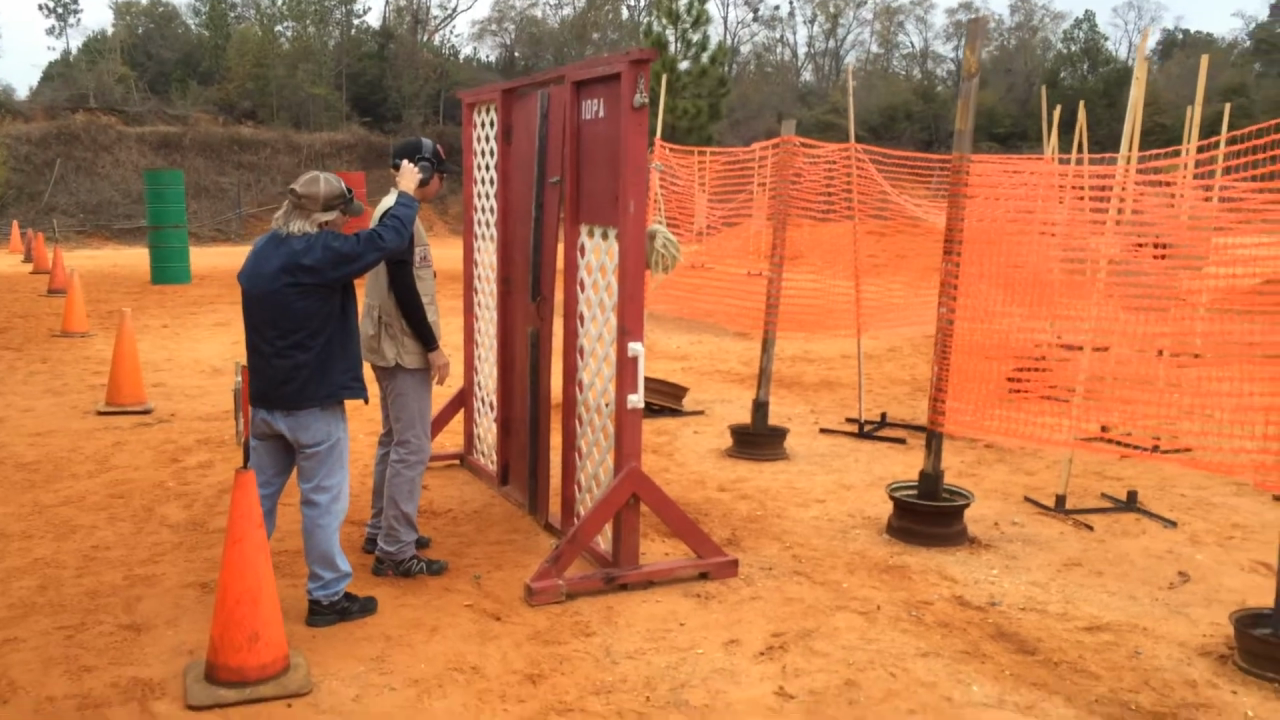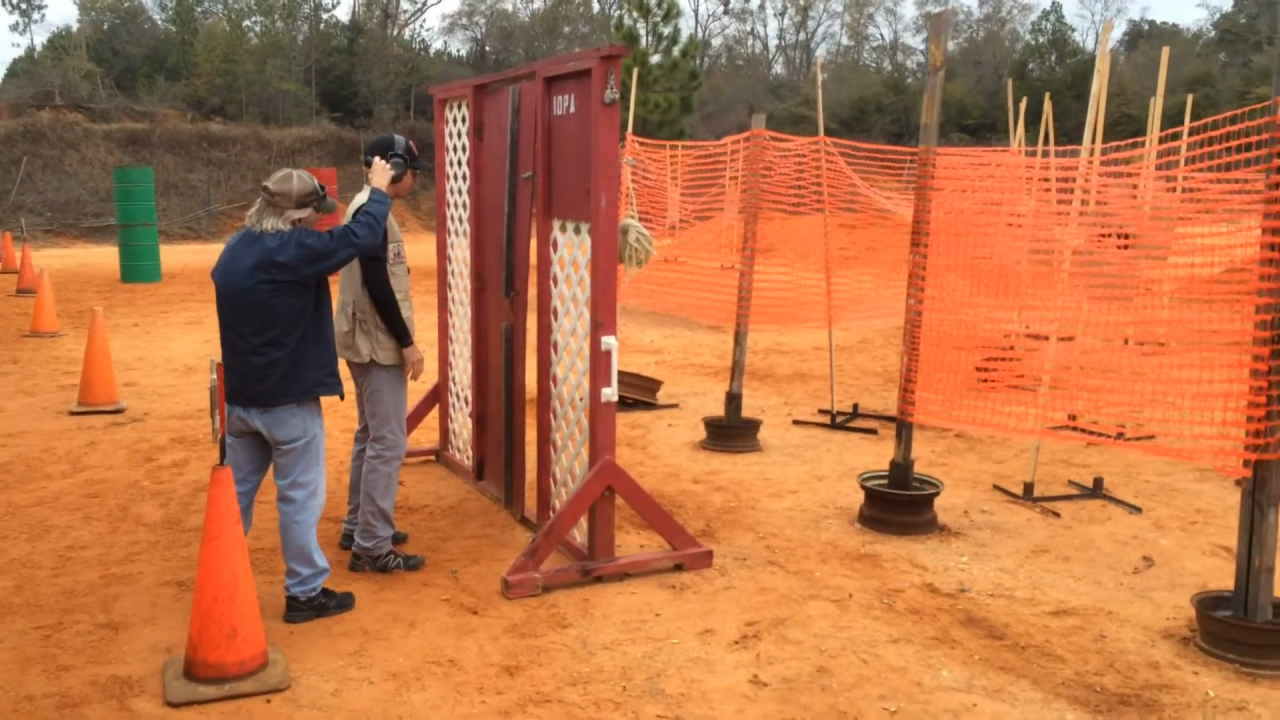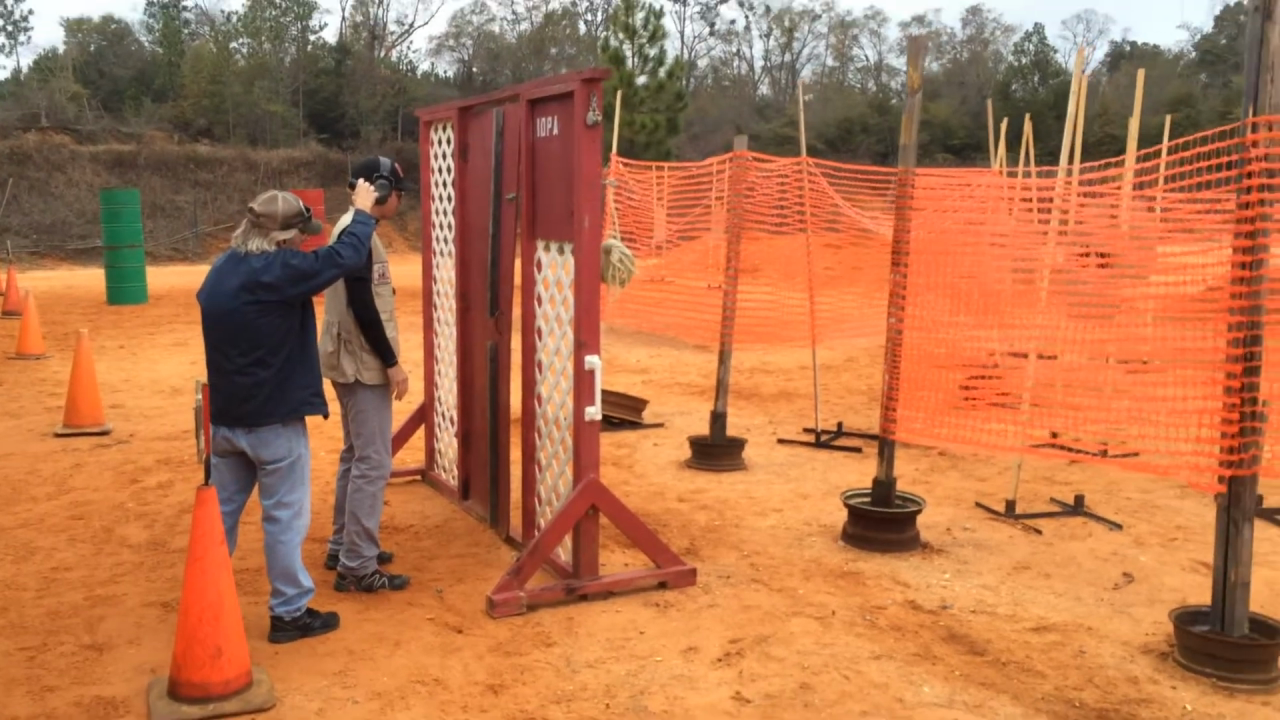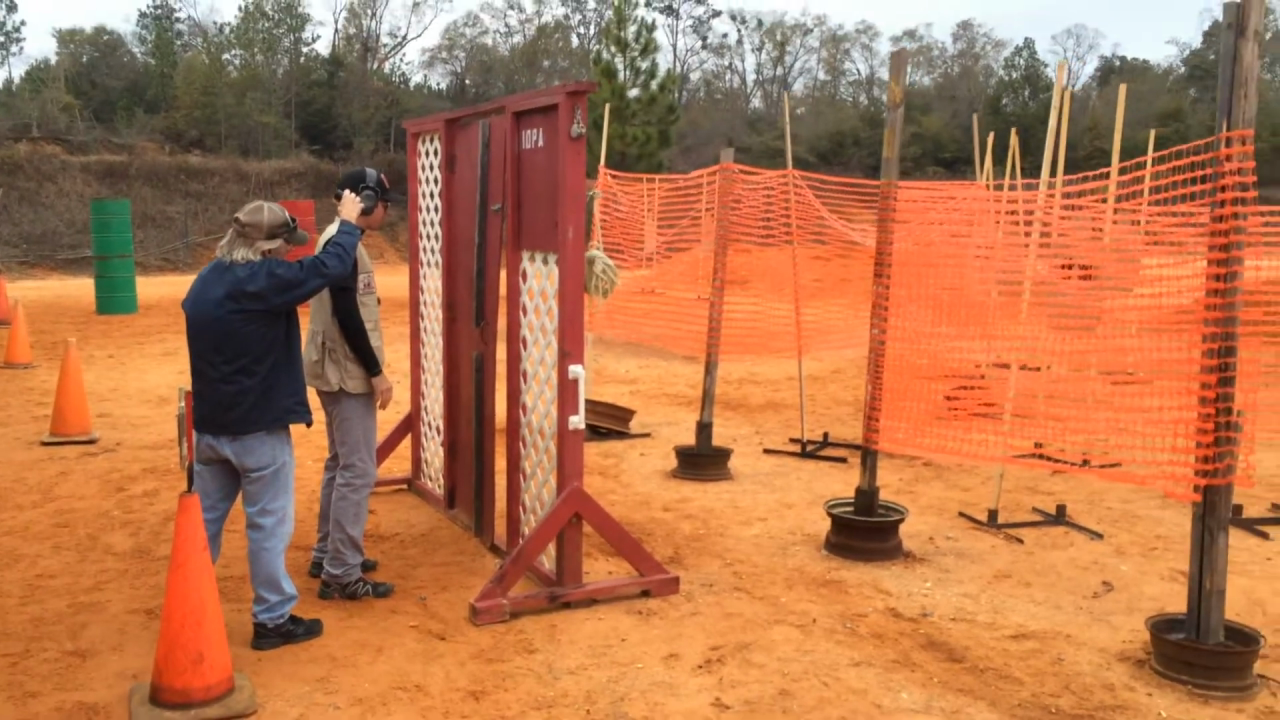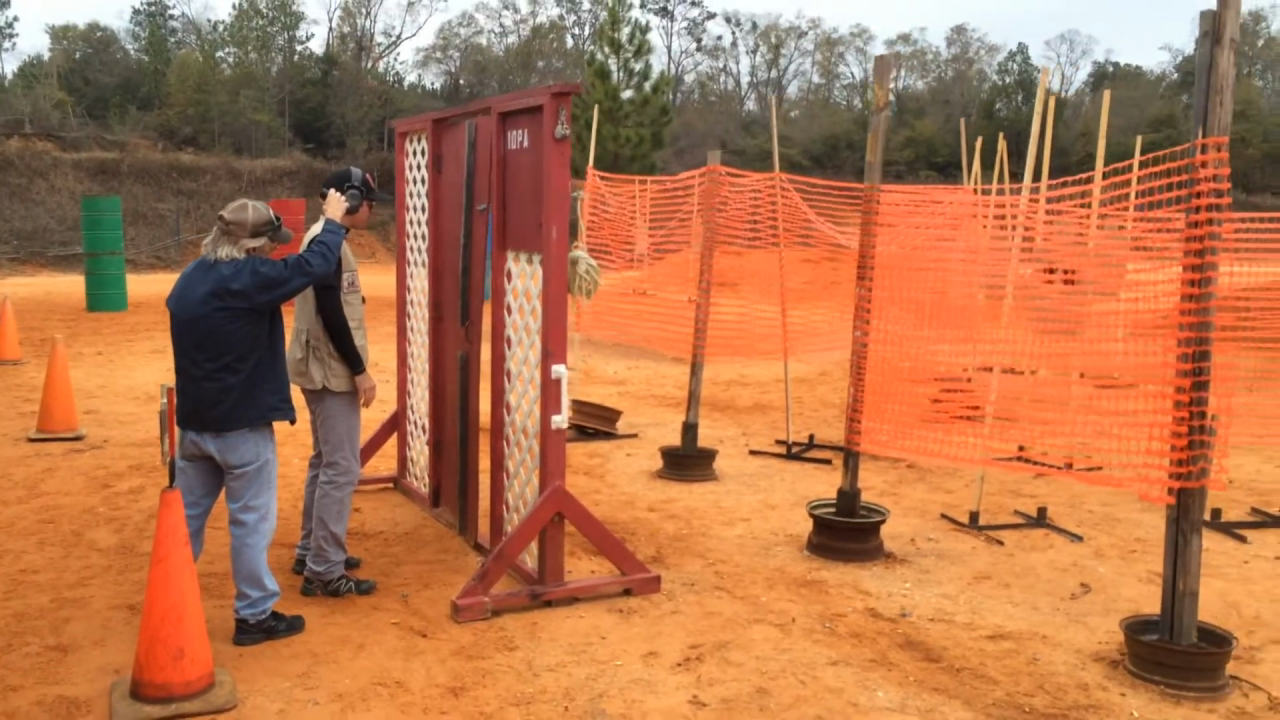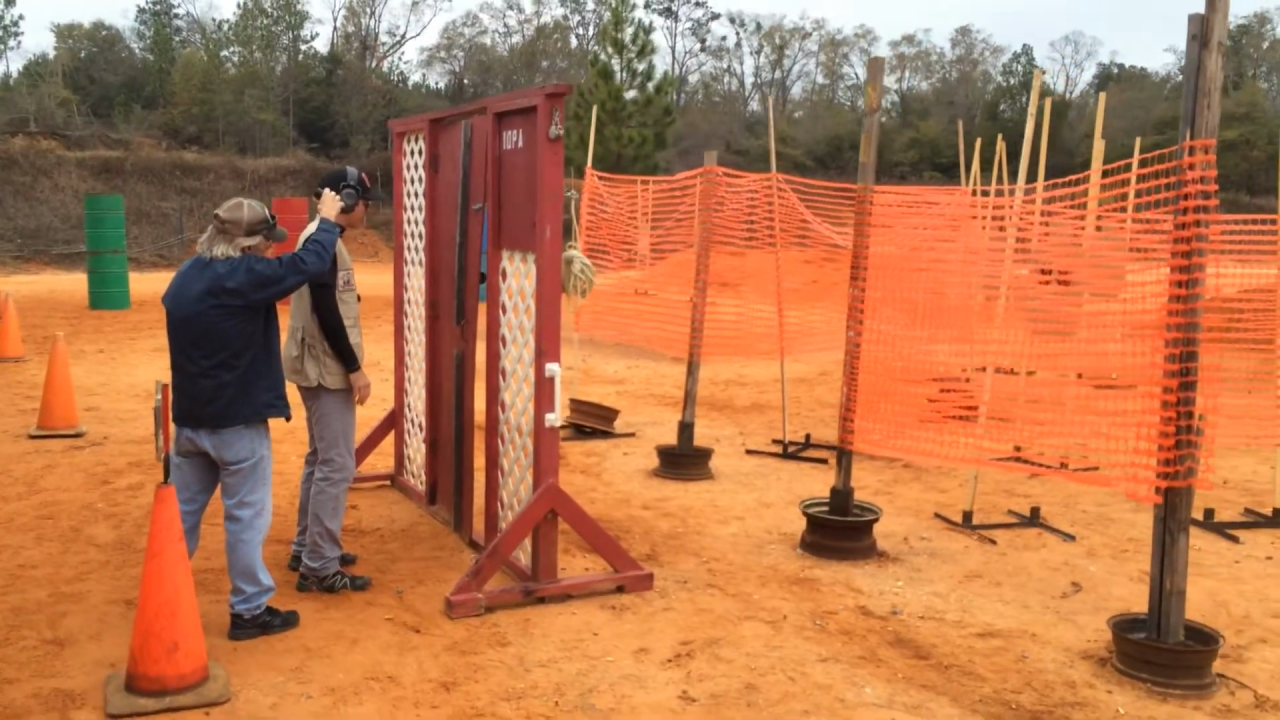
dt=0.2s
person 1, frame 1
left shoulder: (261, 251)
right shoulder: (322, 253)
right elbow: (389, 239)
right wrist: (406, 195)
left hip: (264, 398)
right hip: (313, 402)
left knee: (258, 495)
right knee: (323, 501)
right ankle: (327, 596)
person 1, frame 2
left shoulder: (235, 249)
right shoulder: (296, 250)
right elbow: (361, 235)
right wrist: (378, 191)
left hip: (240, 396)
right hip: (289, 399)
left knee: (234, 492)
right knee: (300, 497)
right ankle: (304, 593)
person 1, frame 3
left shoulder: (220, 270)
right shoulder: (281, 271)
right elbow: (346, 255)
right wrist: (362, 212)
left hip: (225, 416)
right hip: (275, 419)
left knee: (220, 512)
right knee: (285, 517)
right ankle: (290, 612)
person 1, frame 4
left shoulder: (205, 280)
right shoulder: (266, 280)
right elbow: (330, 265)
right wrist: (348, 222)
left hip: (210, 424)
right hip: (259, 427)
left knee: (204, 519)
right knee: (269, 524)
right ankle: (273, 620)
person 1, frame 5
left shoulder: (190, 278)
right shoulder: (250, 278)
right elbow: (315, 264)
right wrist: (333, 221)
left hip: (194, 421)
right hip: (242, 424)
left knee: (186, 516)
right knee: (251, 521)
right ankle: (255, 616)
person 1, frame 6
left shoulder: (186, 276)
right shoulder: (245, 276)
right elbow: (310, 263)
right wrist: (327, 221)
left hip: (190, 417)
right hip: (238, 421)
left knee: (182, 511)
right knee: (246, 516)
right ankle: (250, 611)
person 2, frame 1
left shoulder: (394, 211)
right shoulder: (397, 213)
right elbow: (402, 288)
left wrist: (425, 344)
right wrist: (433, 347)
left hip: (394, 346)
right hip: (403, 348)
left knee: (395, 440)
right knee: (412, 446)
left ankle: (382, 531)
right ankle: (394, 551)
person 2, frame 2
left shoulder: (367, 208)
right shoulder: (370, 210)
right elbow: (376, 284)
left wrist: (400, 340)
right wrist: (407, 343)
left hip: (369, 342)
right hip: (379, 344)
left knee: (371, 436)
right knee: (388, 442)
left ankle: (358, 527)
right ankle: (372, 547)
person 2, frame 3
left shoulder: (354, 229)
right elbow: (361, 304)
left wrist: (384, 361)
right wrist: (392, 363)
left hip: (355, 363)
right hip: (363, 365)
left knee: (357, 456)
right knee: (373, 462)
left ankle: (344, 547)
right ankle: (357, 566)
person 2, frame 4
left shoulder: (339, 240)
right shoulder: (341, 242)
right elbow: (346, 314)
left wrist: (369, 369)
right wrist: (376, 372)
left hip: (340, 371)
right hip: (348, 373)
left knee: (341, 464)
right knee: (358, 470)
left ankle: (328, 555)
right ankle: (341, 574)
person 2, frame 5
left shoulder: (324, 239)
right elbow: (330, 312)
left wrist: (352, 368)
right wrist: (359, 370)
left hip: (325, 370)
right hip: (331, 372)
left knee: (325, 462)
right knee: (341, 469)
left ankle: (311, 553)
right ankle: (323, 571)
person 2, frame 6
left shoulder: (320, 238)
right elbow: (325, 311)
left wrist: (348, 366)
right wrist: (354, 368)
left hip: (320, 368)
right hip: (327, 369)
left knee: (321, 459)
right knee: (337, 465)
left ankle: (308, 548)
right ankle: (319, 566)
